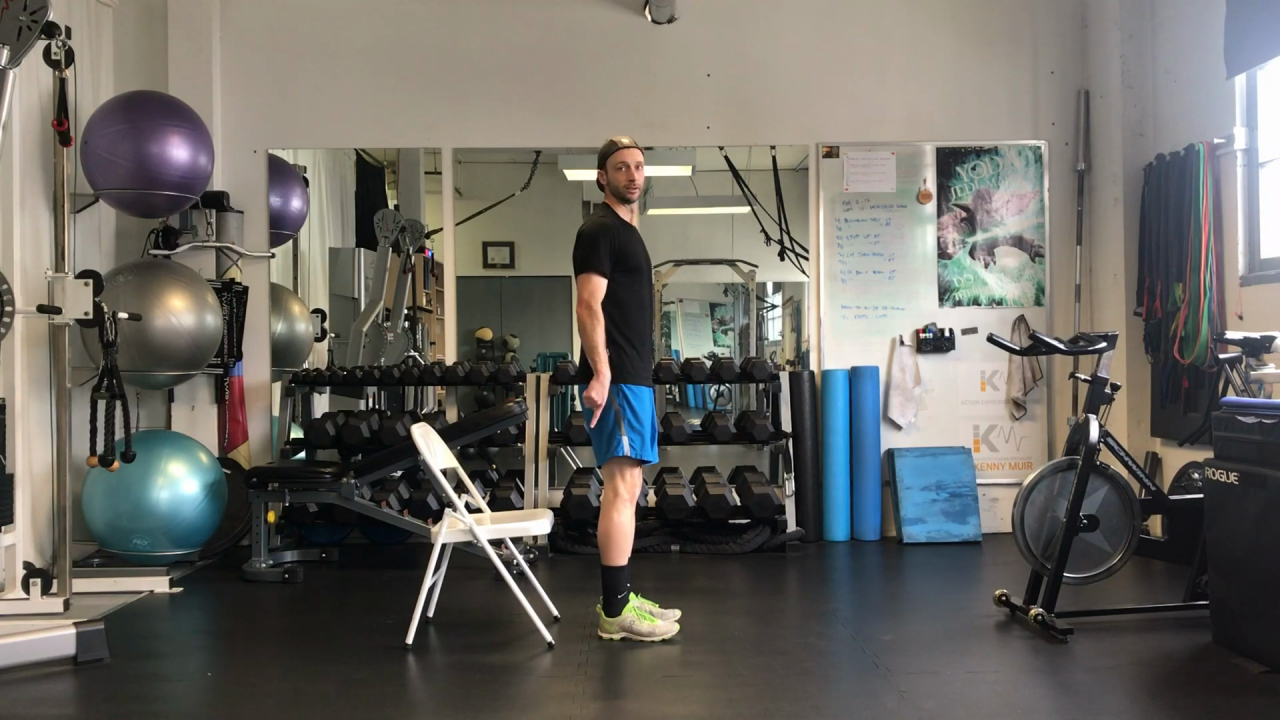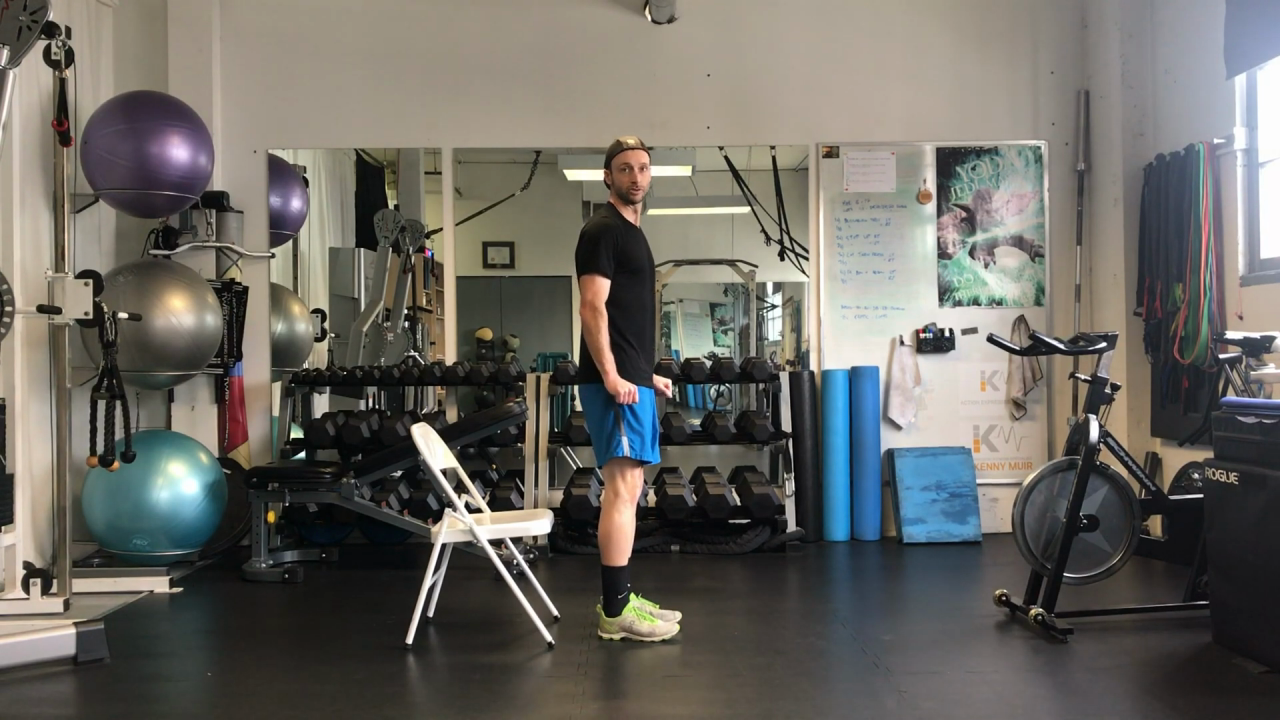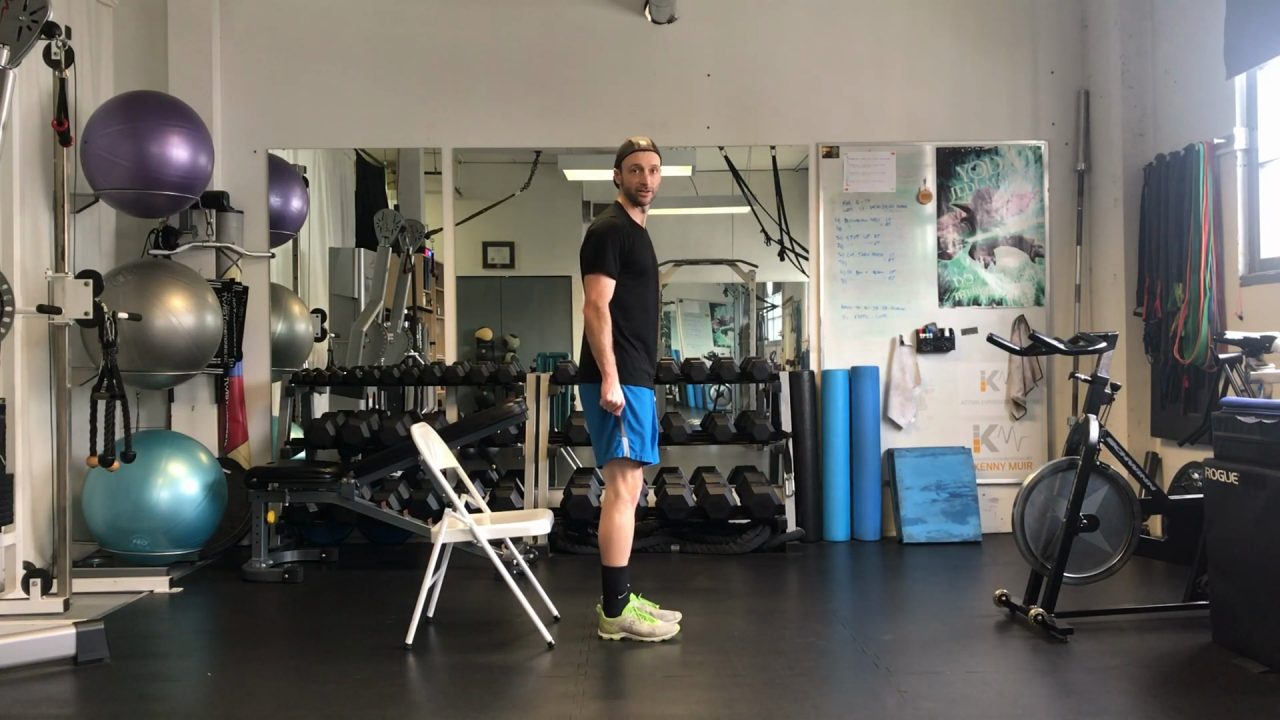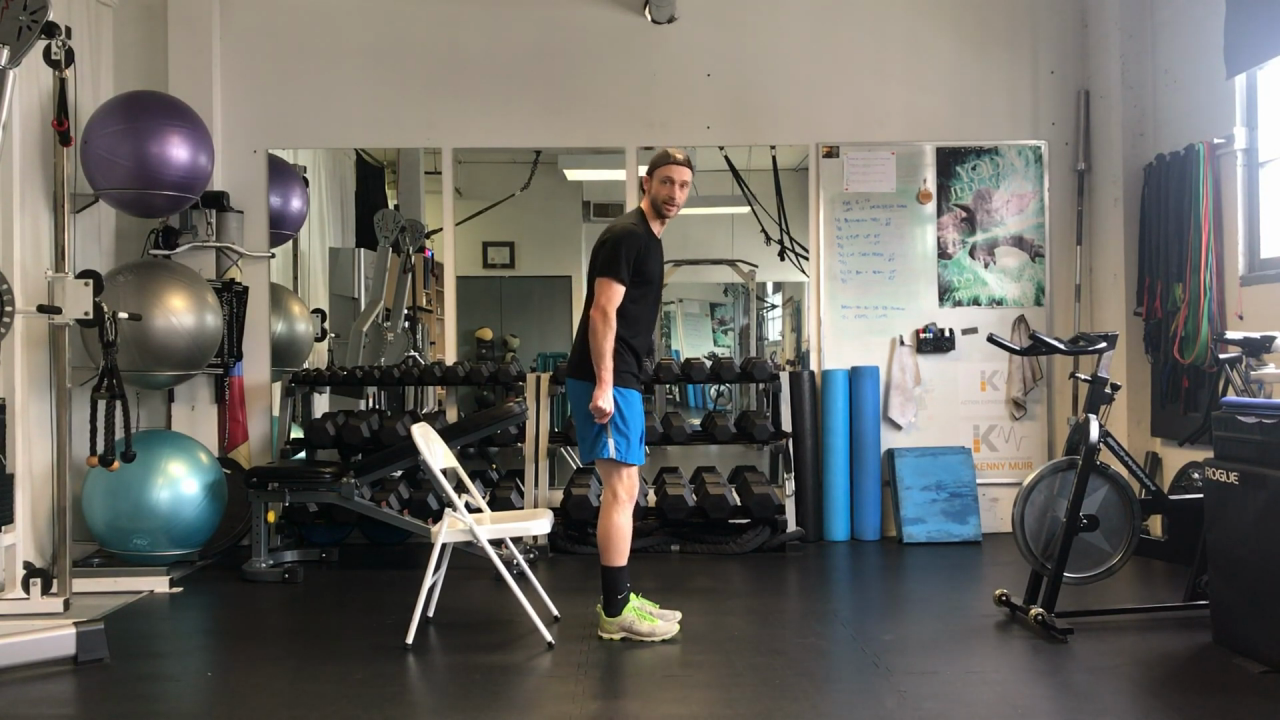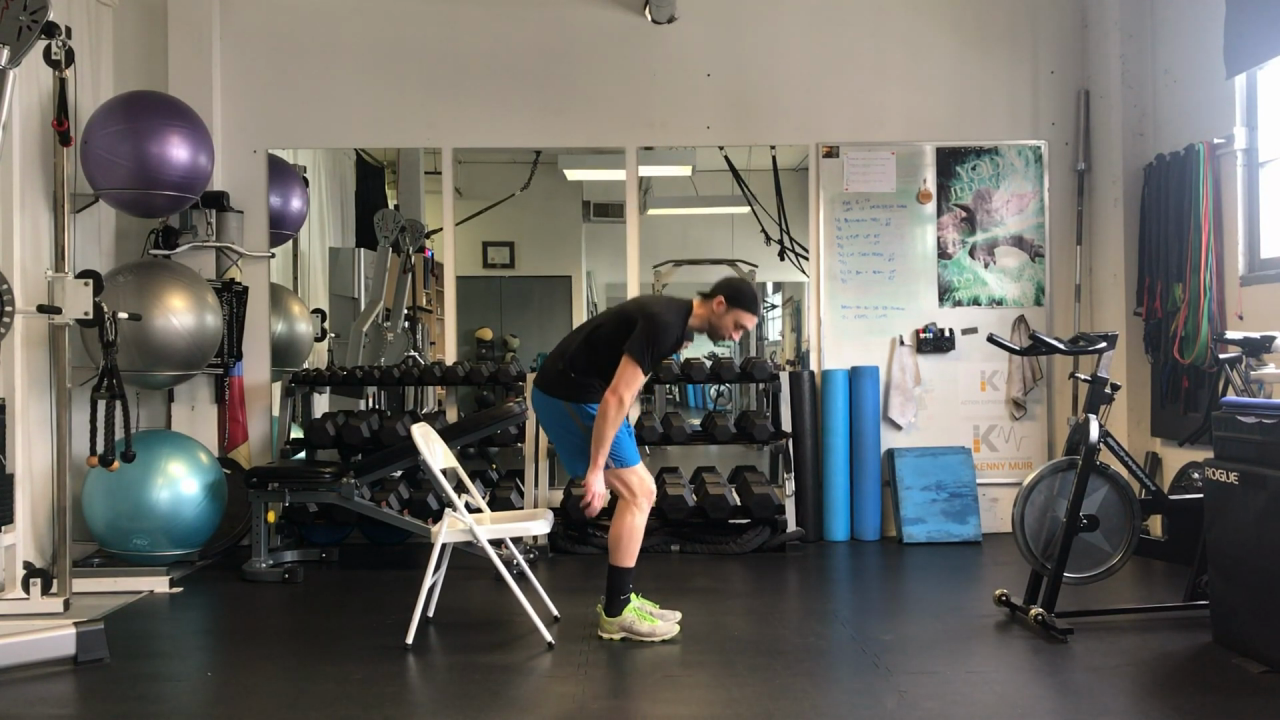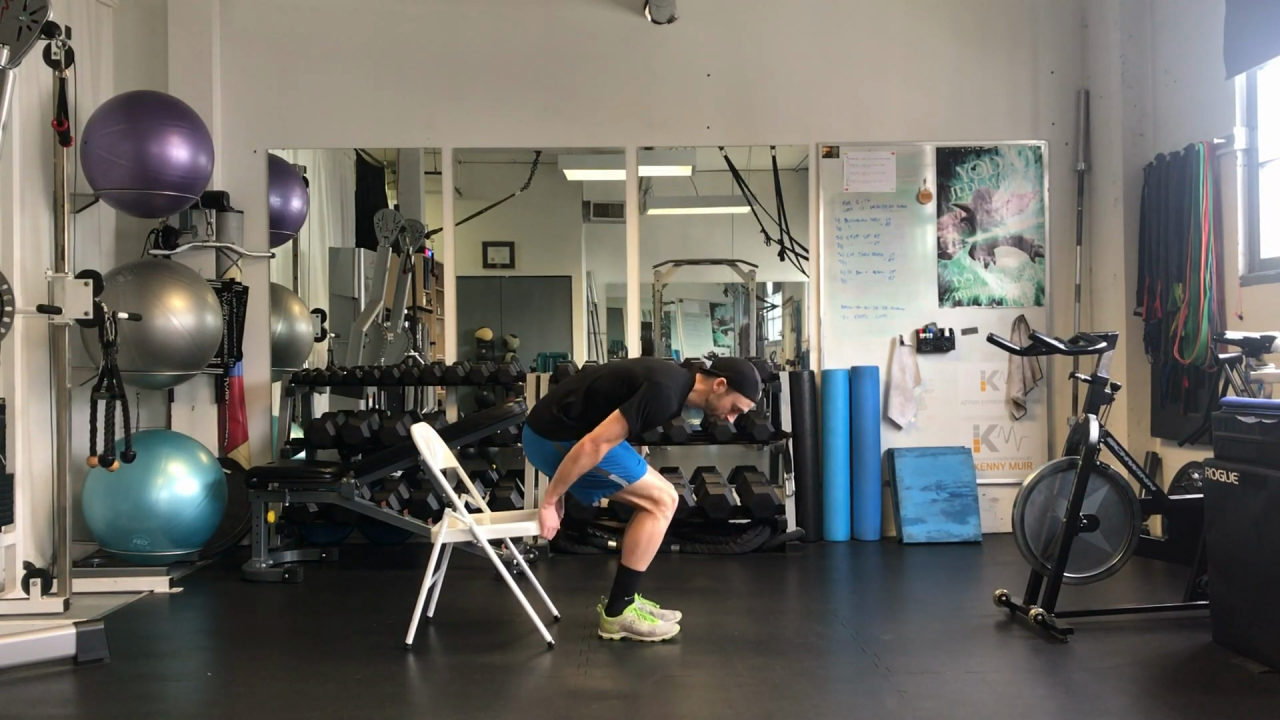
dt=0.5s
person 1, frame 1
left shoulder: (627, 231)
right shoulder: (600, 230)
right elbow: (589, 307)
right wrist: (600, 376)
left hip: (633, 377)
right hip: (616, 379)
left knee: (628, 488)
right knee: (621, 489)
left ankle: (621, 598)
right ankle: (615, 610)
person 1, frame 2
left shoulder: (632, 233)
right shoulder: (603, 230)
right elbow: (592, 307)
left wrist: (647, 373)
right wrist: (611, 376)
left hip: (633, 377)
right hip: (617, 380)
left knee: (630, 488)
right knee: (622, 490)
left ankle: (622, 599)
right ankle: (615, 610)
person 1, frame 3
left shoulder: (636, 232)
right shoulder: (610, 230)
right elbow: (596, 308)
right wrist: (610, 379)
left hip: (635, 378)
right hip: (618, 380)
left knee: (628, 489)
right knee: (623, 489)
left ankle: (620, 598)
right ankle: (615, 610)
person 1, frame 4
left shoulder: (648, 240)
right shoulder: (627, 235)
right elbow: (602, 313)
right wrist: (604, 386)
left hip: (621, 379)
right hip: (605, 380)
left knee: (624, 490)
right knee: (622, 490)
left ankle: (619, 598)
right ankle: (615, 611)
person 1, frame 5
left shoulder: (673, 320)
right shoulder: (663, 323)
right elbow: (617, 397)
left wrist: (619, 439)
right wrist: (595, 470)
left hip: (579, 393)
right hip: (567, 394)
left knee: (641, 492)
right knee: (637, 493)
left ankle: (620, 599)
right ankle: (617, 612)
person 1, frame 6
left shoulder: (675, 382)
right shoulder: (665, 393)
right elbow: (593, 445)
left wrist: (557, 491)
right wrist: (549, 502)
left hip: (561, 431)
right hip: (556, 436)
left knee: (657, 499)
right knee: (661, 501)
left ankle: (622, 601)
right ankle: (618, 613)
